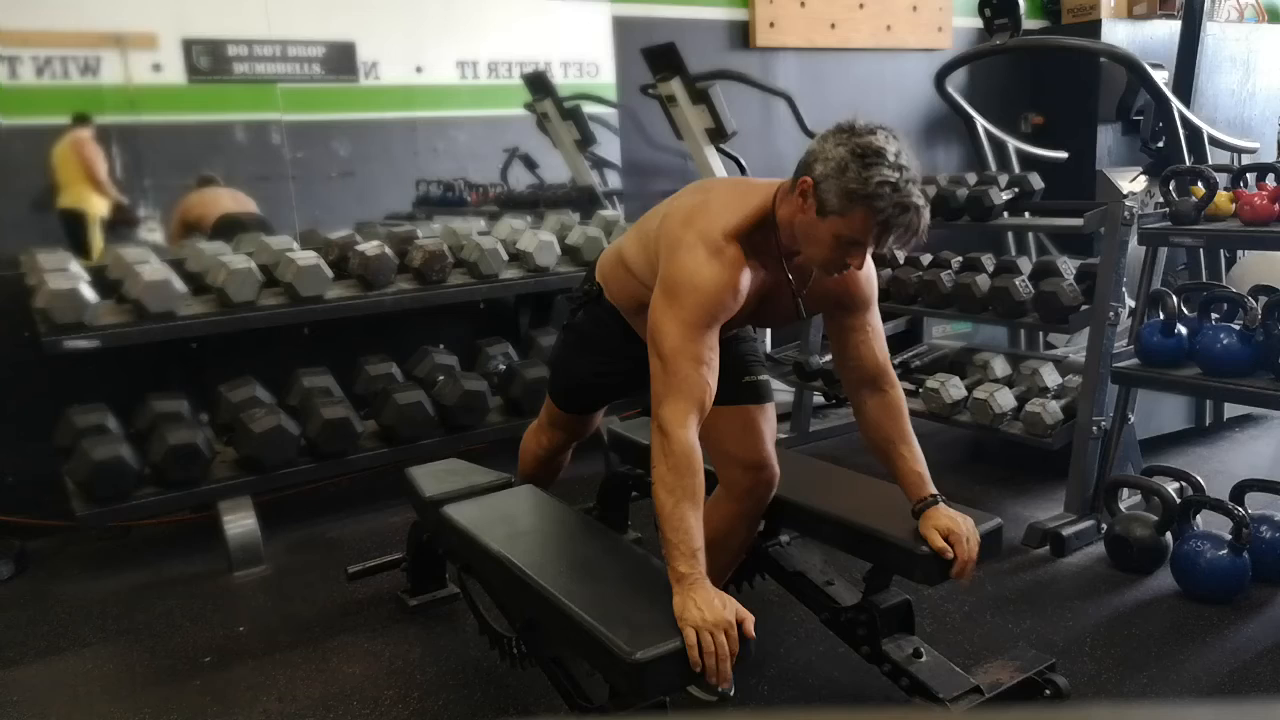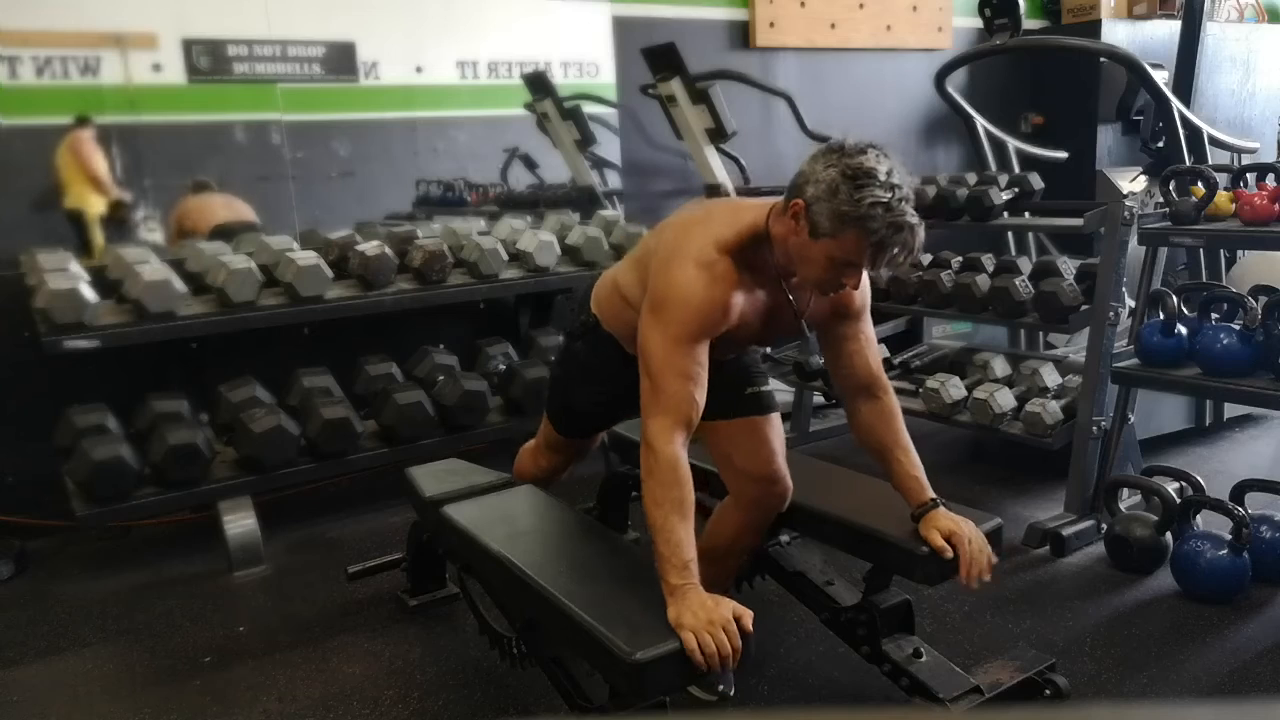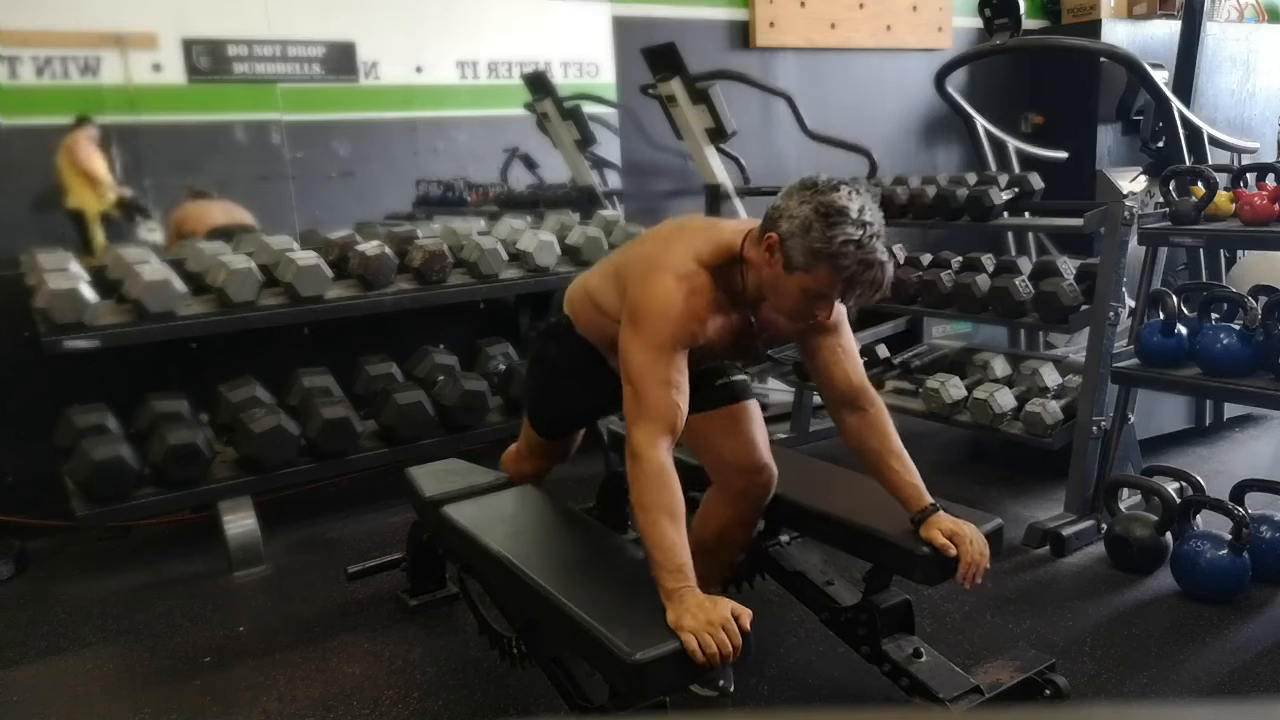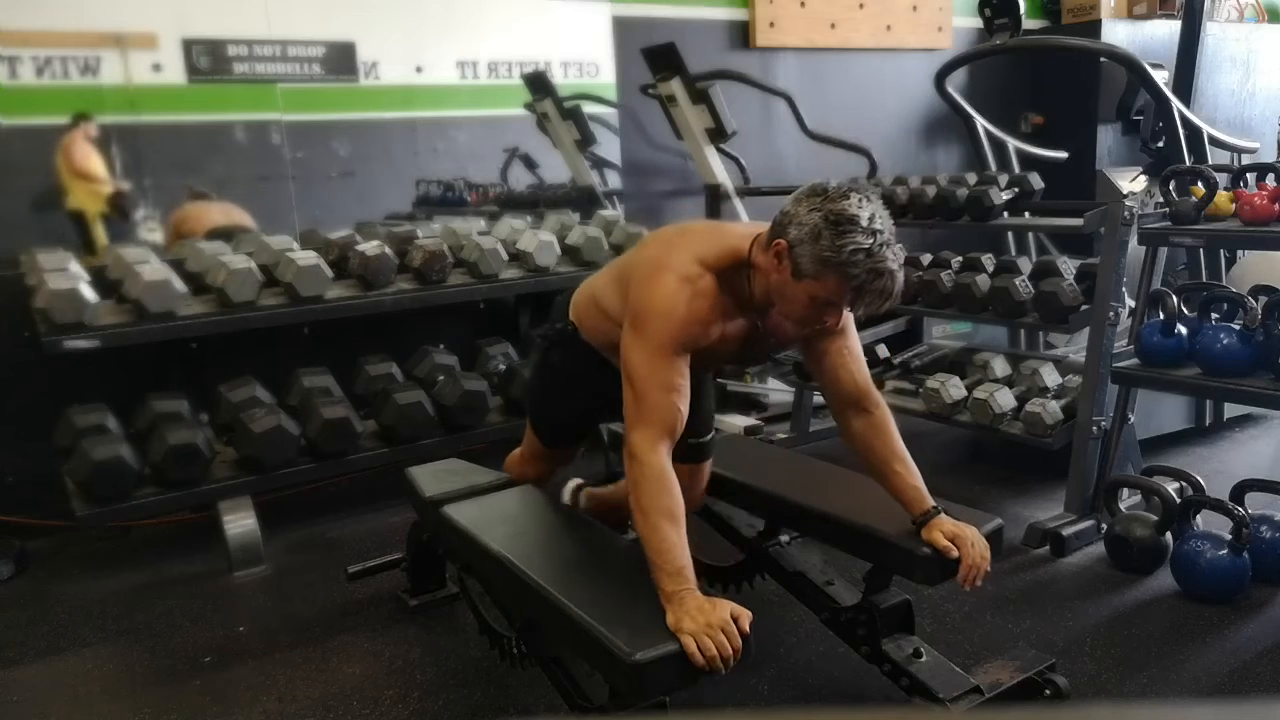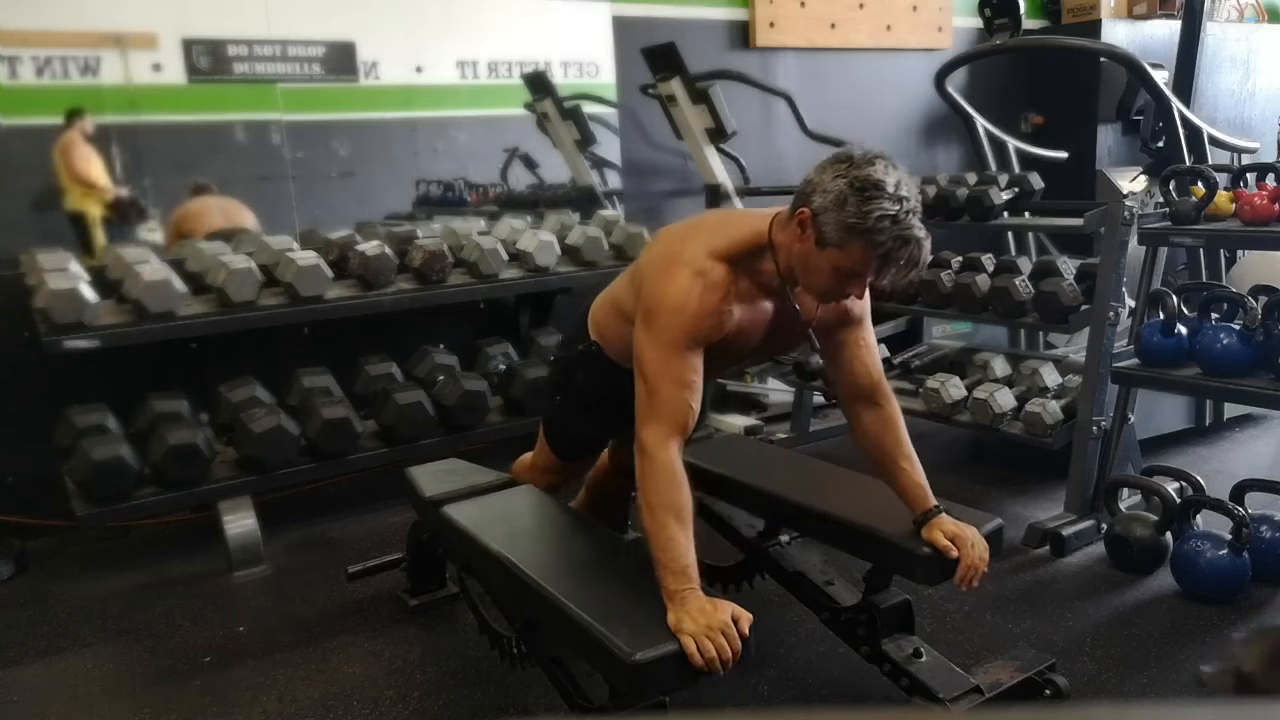
dt=0.3s
person 1, frame 1
left shoulder: (845, 264)
right shoulder: (713, 253)
left elbow: (875, 386)
right elbow: (678, 425)
left wrist: (927, 503)
right wrist: (690, 586)
left hip: (722, 327)
right hip: (616, 312)
left knee: (754, 477)
right knee: (559, 433)
left ankle: (694, 625)
person 1, frame 2
left shoulder: (835, 269)
right shoulder: (701, 270)
left elbow: (868, 395)
right elbow: (665, 437)
left wrist: (928, 507)
right wrist: (682, 592)
right hip: (613, 341)
left knee: (766, 489)
right knee: (554, 456)
left ankle: (699, 623)
person 1, frame 3
left shoulder: (807, 281)
right shoulder: (678, 288)
left elbow: (857, 405)
right elbow: (650, 447)
left wrist: (926, 511)
right wrist: (680, 598)
right hip: (585, 345)
left knee: (753, 478)
right knee: (536, 460)
left ankle: (699, 584)
person 1, frame 4
left shoulder: (813, 284)
right shoulder: (681, 290)
left elbow: (861, 408)
right elbow: (649, 448)
left wrist: (928, 514)
right wrist: (682, 598)
left hip: (683, 359)
right hip: (587, 350)
left knee: (683, 501)
right knee: (539, 465)
left ankle: (586, 505)
person 1, frame 5
left shoulder: (837, 285)
right shoulder: (697, 277)
left elbow: (869, 402)
right elbow: (659, 443)
left wrist: (929, 513)
right wrist: (684, 597)
left hip: (684, 369)
right hip: (605, 362)
left knee: (623, 469)
right knee: (551, 473)
